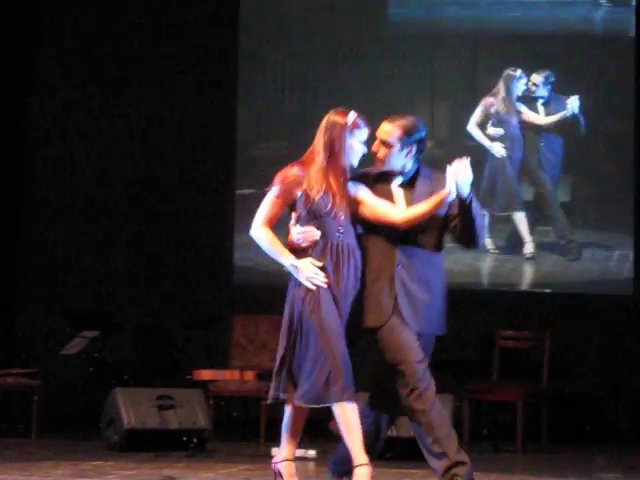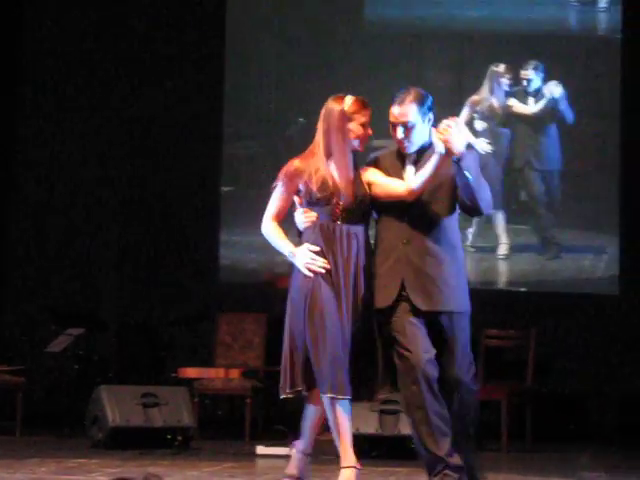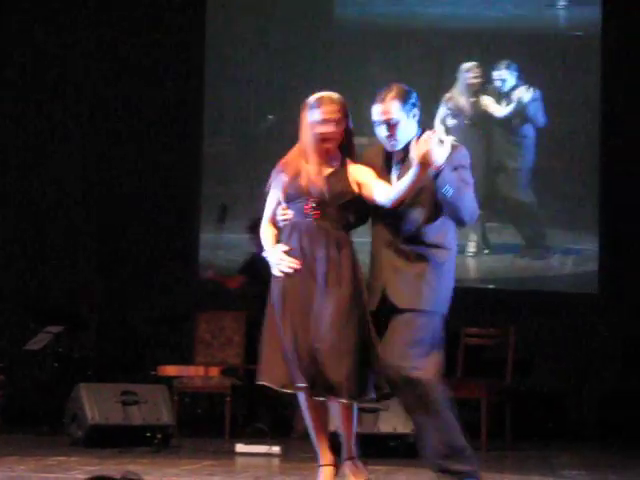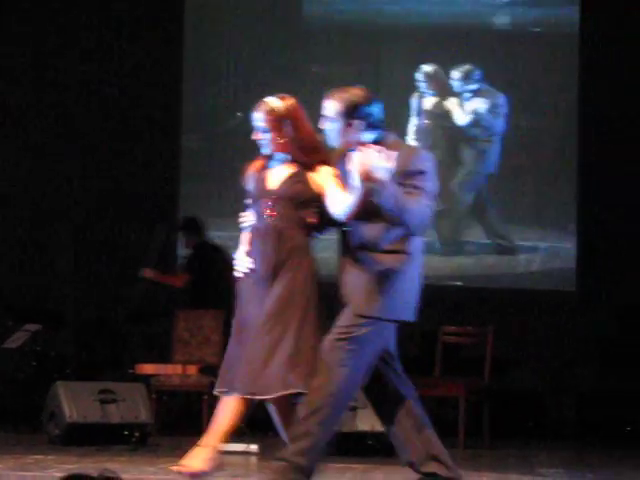
dt=0.3s
person 1, frame 1
left shoulder: (442, 184)
right shoulder: (363, 182)
left elbow: (472, 239)
left wrist: (465, 194)
right wrist: (300, 233)
left hip: (423, 302)
right hip: (384, 301)
left knee: (393, 388)
right knee: (414, 377)
person 1, frame 2
left shoulder: (453, 159)
right shoulder: (379, 163)
left elbow: (480, 206)
left wrist: (459, 156)
right wrist: (309, 216)
left hip: (442, 283)
right hip: (395, 283)
left knee: (459, 374)
right knee: (417, 368)
person 1, frame 3
left shoulder: (451, 155)
right shoulder: (372, 159)
left elbow: (466, 215)
right elbow: (352, 215)
left wrist: (440, 171)
right wrist: (294, 217)
left hip: (425, 276)
right hip: (385, 281)
left knee: (405, 361)
right knee: (403, 369)
person 1, frame 4
left shoulder: (412, 159)
right shoulder: (343, 161)
left elbow: (417, 220)
left wrist: (379, 183)
left hip: (386, 281)
right hip: (362, 282)
left knee: (336, 363)
right knee: (383, 380)
person 2, frame 1
left shoulder: (354, 192)
right shoulder: (297, 177)
left elbow: (402, 218)
right elbow: (259, 228)
left wrist: (445, 195)
right wrist: (294, 265)
left hip: (347, 284)
right hip: (315, 284)
left knee: (310, 375)
right knee: (335, 368)
person 2, frame 2
left shoulder: (365, 176)
right shoulder: (301, 169)
left elbow: (410, 189)
right elbow: (269, 222)
left wrist: (439, 155)
right wrist: (293, 253)
left hip: (354, 273)
right hip: (317, 271)
left knee: (325, 366)
right knee: (330, 362)
left ankle: (305, 446)
person 2, frame 3
left shoulder: (354, 173)
right shoulder: (287, 169)
left elbow: (389, 197)
right elbow: (268, 221)
left wrist: (417, 168)
right wrist: (272, 253)
left hip: (336, 271)
right hip: (294, 270)
left knee: (334, 358)
right knee: (302, 360)
person 2, frame 4
left shoulder: (317, 175)
right shoulder: (254, 171)
left elbow: (343, 211)
left wrist: (359, 182)
right wrist: (242, 251)
left hip: (291, 272)
right hip: (255, 272)
left knee: (260, 359)
right knee: (254, 362)
left ankle: (209, 447)
person 3, frame 1
left shoulder: (561, 102)
right shoulder: (522, 101)
left elbow: (579, 129)
left wrist: (575, 113)
right wrist: (491, 128)
left hip: (553, 160)
right hip: (532, 161)
left knee: (542, 202)
right knee: (548, 201)
left ankle: (518, 236)
right ankle: (569, 243)
person 3, frame 2
left shoulder: (552, 93)
right shoulder: (515, 95)
left elbow: (569, 119)
right elbow: (504, 119)
left wrist: (557, 99)
left hip: (548, 156)
right hip: (524, 156)
left knee: (552, 199)
right knee: (537, 198)
left ankle: (548, 239)
right ankle: (550, 243)
person 3, frame 3
left shoulder: (530, 93)
right shoulder: (492, 93)
left elbow: (539, 121)
right elbow: (492, 118)
left wrist: (526, 103)
left hip: (519, 154)
right hip: (501, 154)
left knee: (518, 196)
right knee: (507, 198)
left ankle: (539, 243)
right ankle: (532, 243)
person 3, frame 4
left shoulder: (495, 98)
right shoulder: (463, 96)
left elbow: (498, 128)
left wrist: (481, 113)
left hip: (482, 155)
right hip: (470, 154)
left knee: (459, 191)
right knee: (479, 201)
left ankle: (450, 240)
right ankle: (504, 243)
person 4, frame 1
left shoulder: (518, 107)
right shoulder: (490, 102)
left elbow: (542, 121)
right elbow: (471, 126)
left wrist: (566, 112)
right wrist: (489, 145)
left hip: (516, 156)
right hip: (500, 155)
left knee: (499, 197)
right knee: (512, 197)
left ankle: (487, 235)
right ankle: (527, 241)
person 4, frame 2
left shoulder: (508, 102)
right shoulder: (477, 100)
right elbow: (461, 124)
right wrist: (475, 141)
left hip: (503, 152)
right hip: (486, 152)
left knee: (490, 196)
right knee: (494, 196)
left ankle: (472, 231)
right ankle: (503, 241)
person 4, frame 3
right shoulder: (450, 98)
right elbow: (437, 121)
left hip: (477, 151)
left knee: (477, 193)
left ankle: (480, 238)
right ankle: (474, 238)
person 4, frame 4
left shoulder: (447, 101)
right shoulder: (417, 98)
right wrist: (410, 138)
left hip: (440, 150)
right hip: (421, 149)
left knee: (436, 192)
